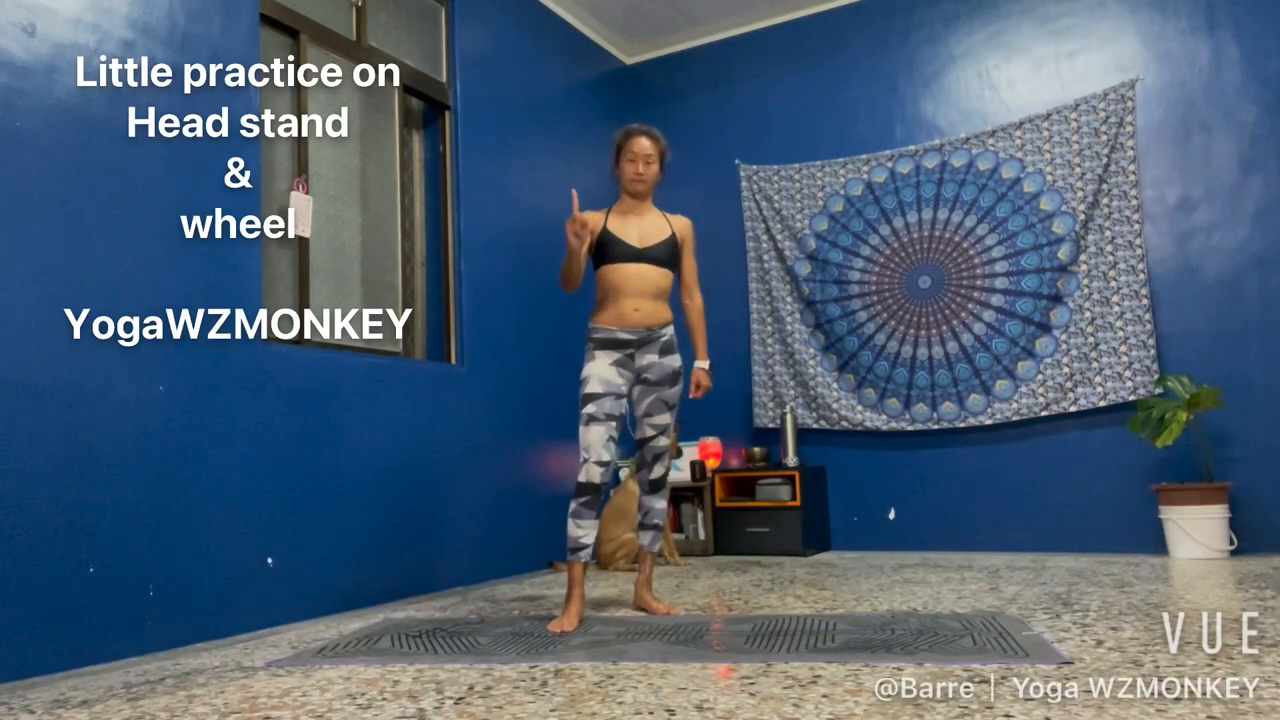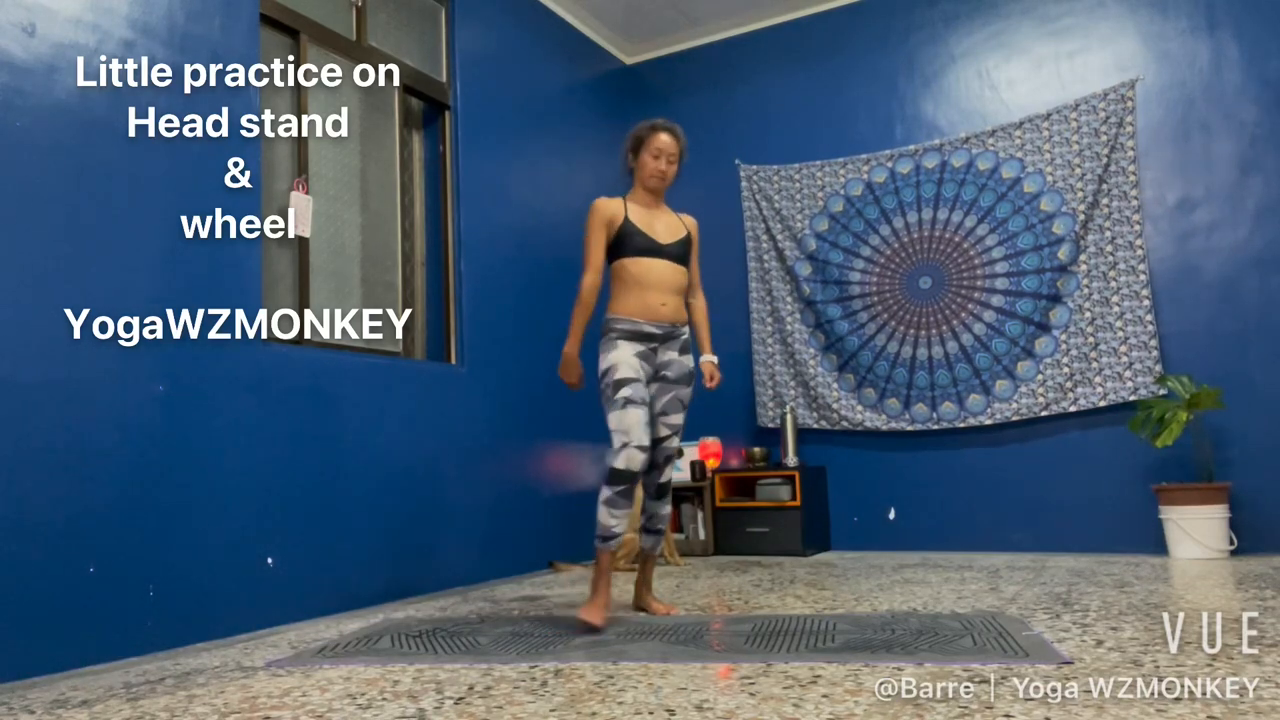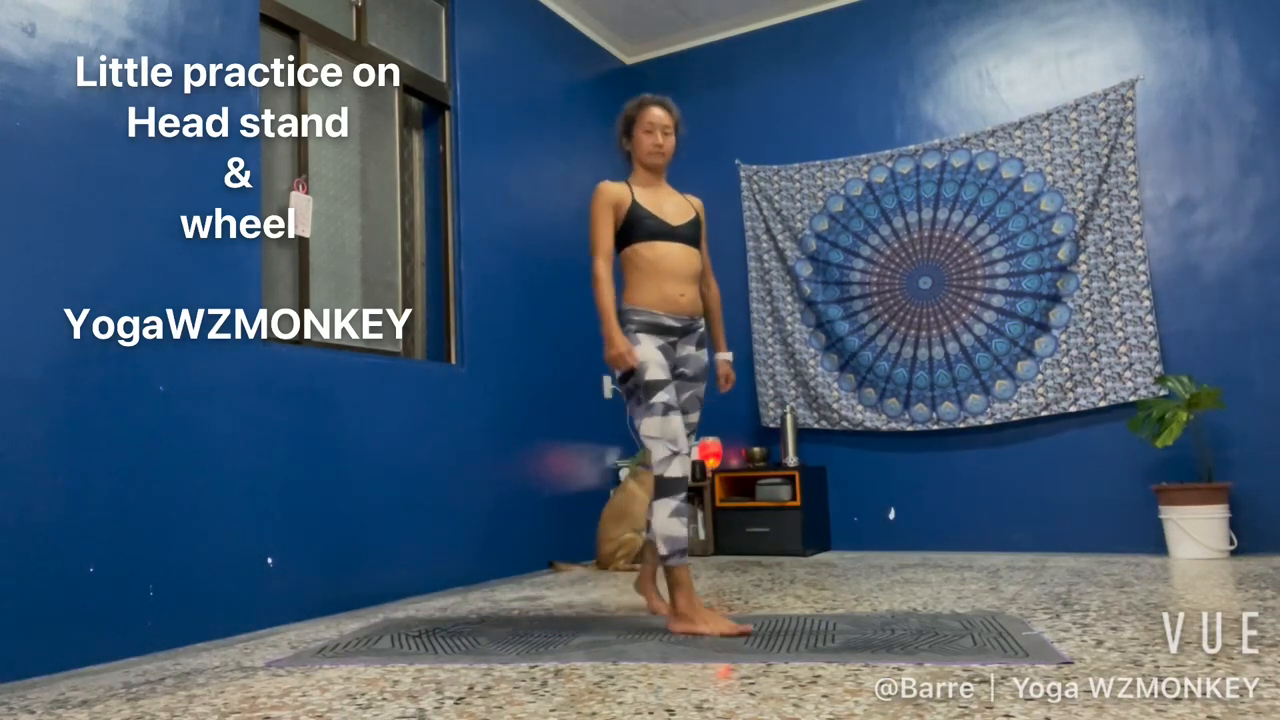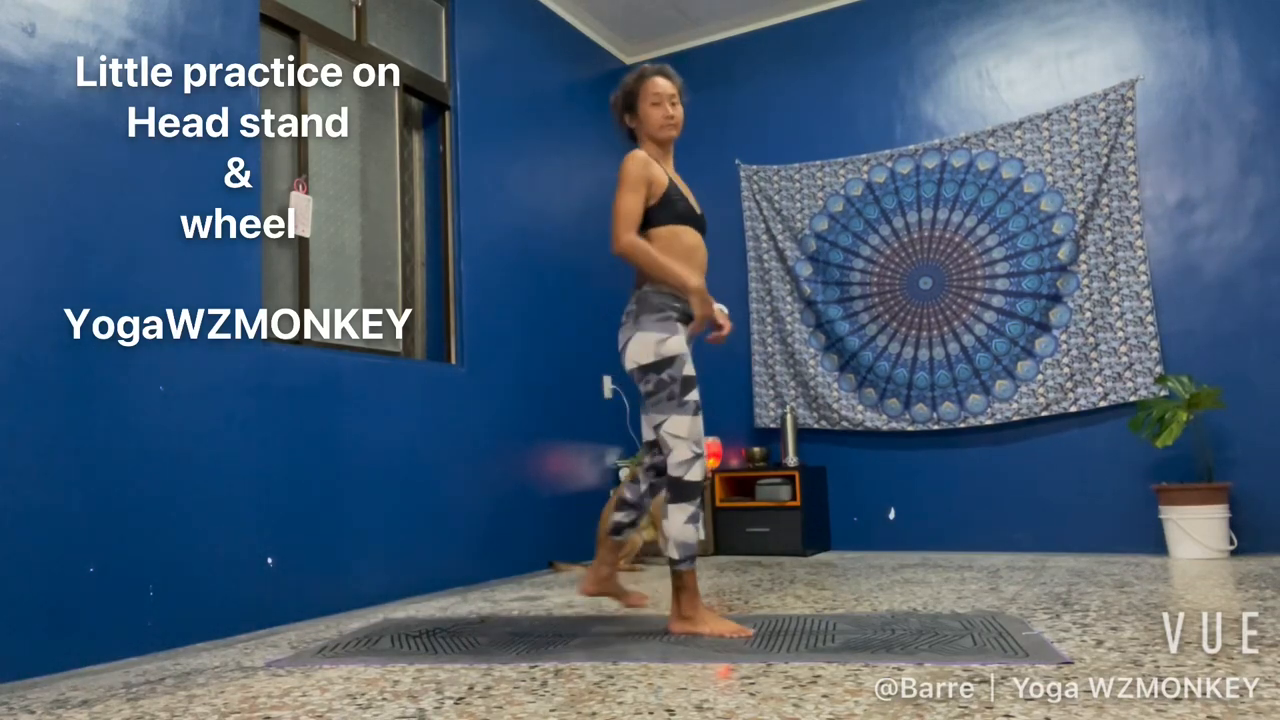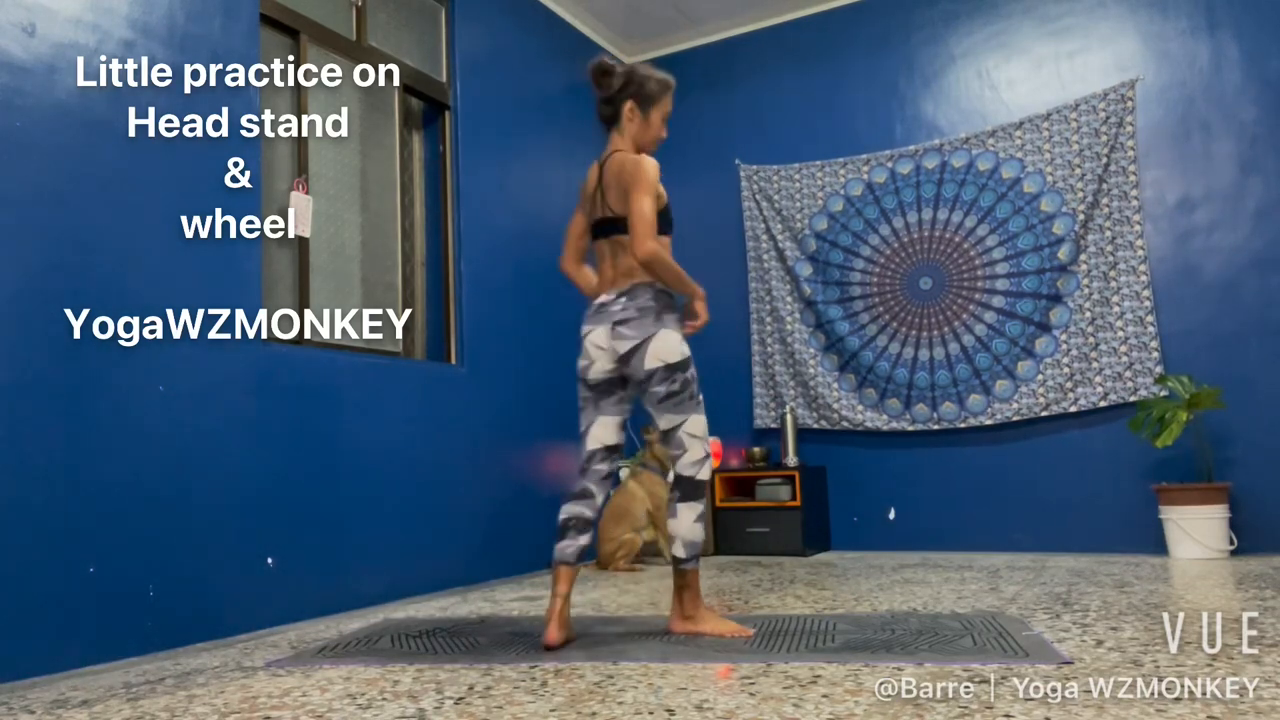
dt=0.4s
person 1, frame 1
left shoulder: (679, 226)
right shoulder: (594, 221)
left elbow: (692, 295)
right elbow: (569, 279)
left wrist: (702, 359)
right wrist: (572, 245)
left hip: (661, 348)
right hip: (607, 349)
left knee: (655, 468)
right knee: (593, 467)
left ankle: (644, 586)
right ankle: (575, 598)
person 1, frame 2
left shoulder: (687, 224)
right shoulder: (608, 210)
left elbow: (696, 296)
right elbow: (590, 279)
left wrist: (708, 354)
right wrist: (571, 348)
left hip: (677, 345)
right hip: (625, 339)
left knee: (662, 468)
right knee: (629, 455)
left ankle: (644, 586)
right ankle: (600, 585)
person 1, frame 3
left shoulder: (693, 205)
right shoulder: (612, 193)
right elbow: (600, 266)
left wrist: (722, 349)
right wrist: (613, 333)
left hip: (690, 338)
right hip: (642, 334)
left knee: (676, 466)
right knee: (670, 461)
left ankle: (649, 572)
right ankle: (685, 606)
person 1, frame 4
left shoulder: (669, 173)
right shoulder: (638, 162)
right elbow: (623, 239)
left wrist: (707, 303)
right wrist: (688, 287)
left hip: (668, 324)
right hip: (656, 323)
left knee: (658, 461)
right knee: (685, 463)
left ankle: (601, 566)
right ankle: (688, 609)
person 1, frame 5
left shoulder: (591, 180)
right shoulder: (640, 167)
left elbow: (571, 261)
right elbow: (646, 250)
right wrist: (695, 295)
left hip: (599, 327)
right hip: (648, 321)
left knee: (594, 472)
right knee: (692, 463)
left ankle: (558, 615)
right ankle: (688, 607)
